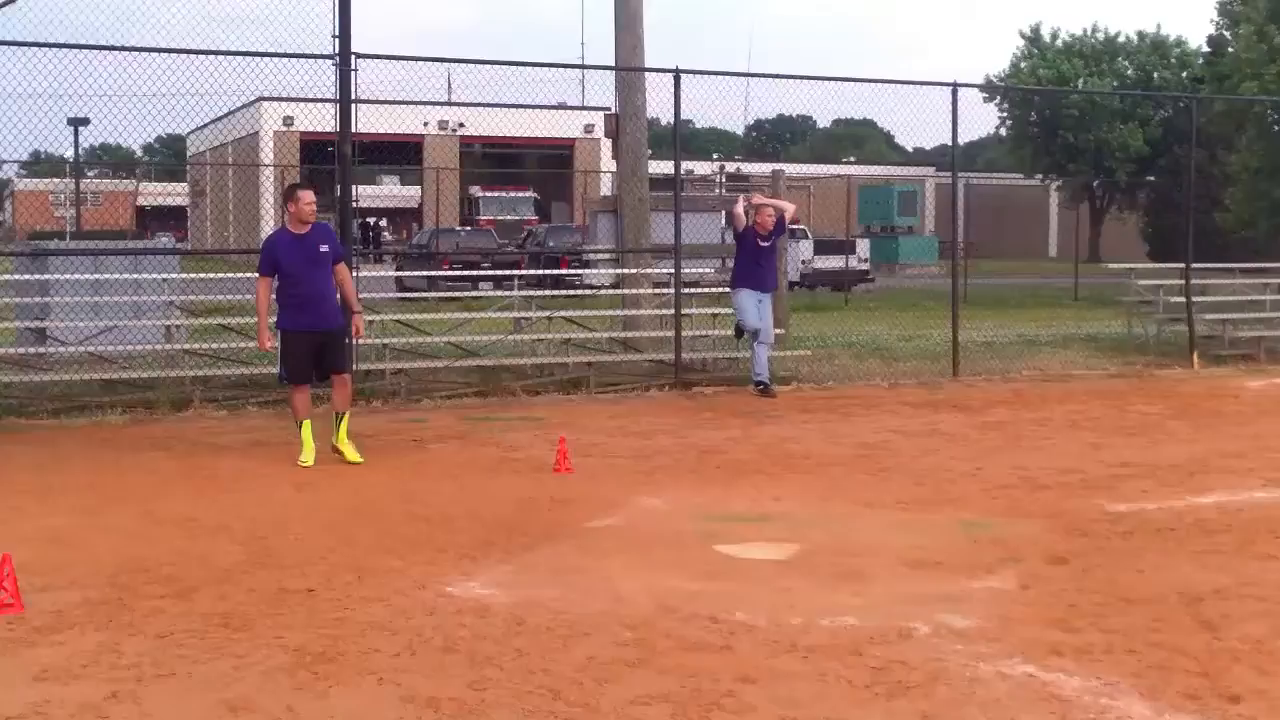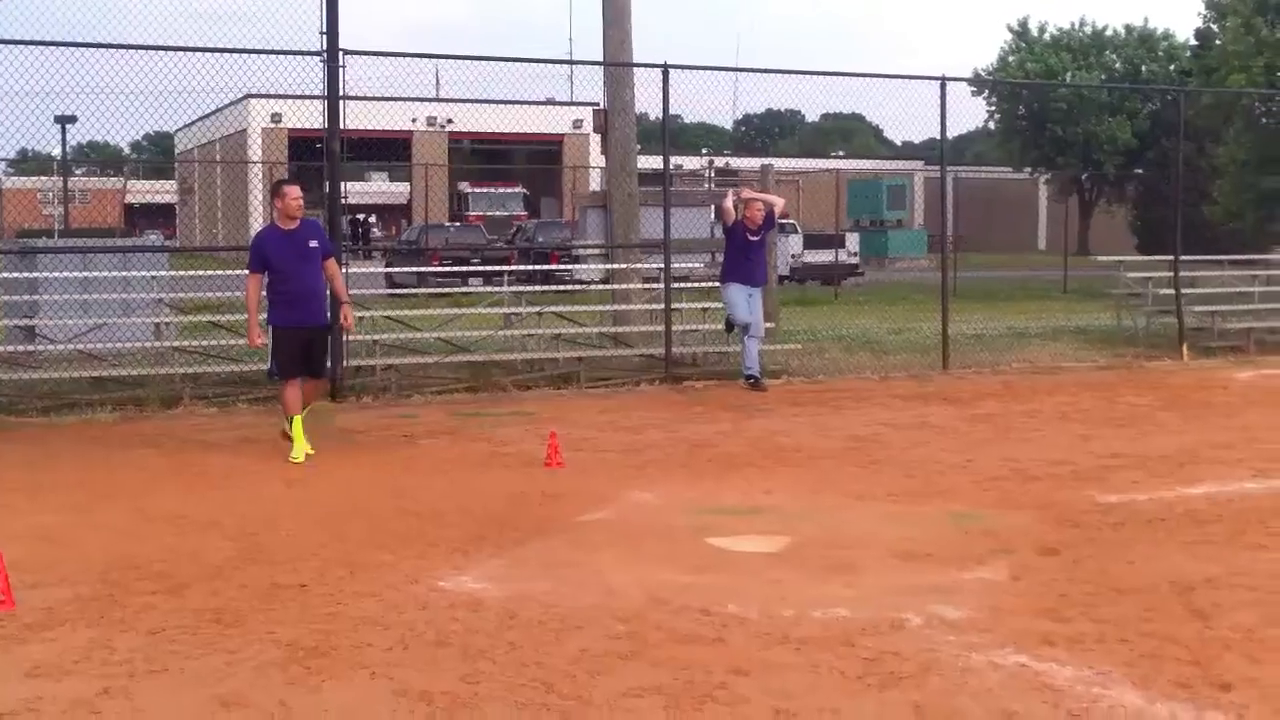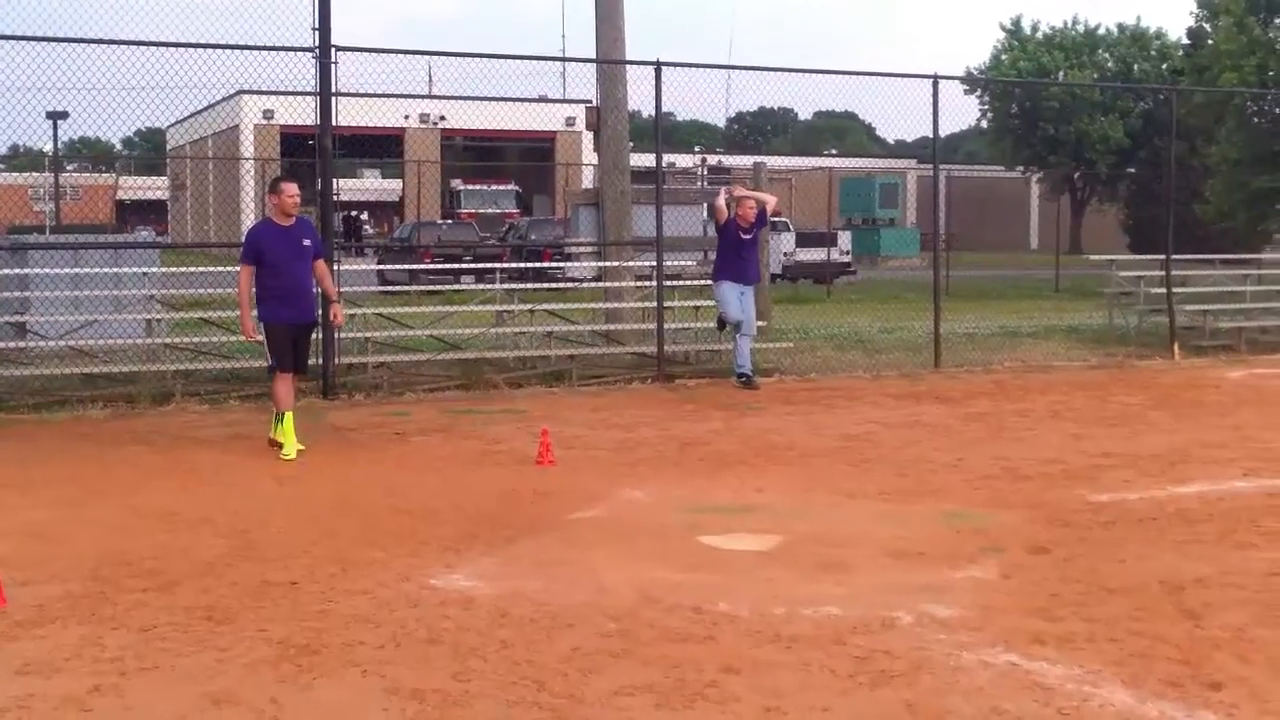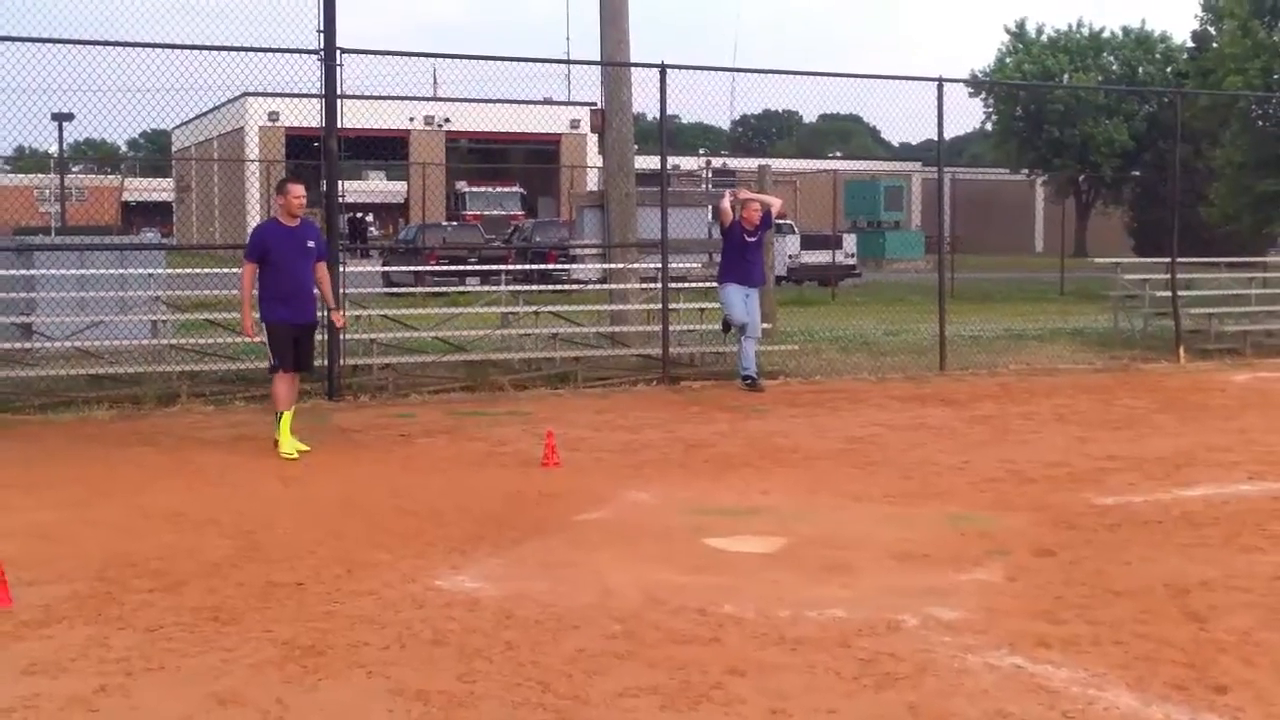
dt=0.4s
person 1, frame 1
left shoulder: (326, 234)
right shoulder: (275, 243)
left elbow: (342, 274)
right elbow: (263, 285)
left wrist: (356, 311)
right wrist: (262, 328)
left hip: (332, 324)
right hip: (294, 328)
left knee: (343, 377)
right knee: (299, 384)
left ankle: (341, 439)
right ankle: (307, 443)
person 1, frame 2
left shoulder: (315, 229)
right shoulder: (264, 239)
left elbow: (331, 268)
right elbow: (254, 282)
left wrist: (345, 302)
right wrist: (253, 324)
left hip: (318, 321)
right hip: (284, 323)
left knee: (316, 378)
right knee: (290, 379)
left ankle: (292, 426)
right ankle: (298, 438)
person 1, frame 3
left shoulder: (308, 229)
right shoulder: (259, 233)
left elbow: (320, 268)
right elbow: (246, 275)
left wrist: (334, 301)
right wrist: (245, 315)
left hip: (305, 317)
right hip: (274, 317)
left knee: (294, 374)
right knee: (282, 373)
left ankle: (277, 431)
right ankle: (288, 437)
person 1, frame 4
left shoulder: (312, 231)
right shoulder: (264, 232)
left elbow: (321, 272)
right elbow: (249, 272)
left wrist: (332, 307)
right wrist: (246, 313)
left hip: (306, 317)
right hip: (277, 317)
left knee: (295, 373)
right knee: (282, 372)
left ankle: (285, 432)
right ankle: (283, 435)
person 2, frame 1
left shoulder: (774, 232)
right shoulder: (746, 233)
left elbow: (791, 208)
right elbow: (737, 212)
left wrist: (763, 200)
right wrist: (741, 202)
left hip: (765, 293)
right hip: (743, 289)
left knee: (764, 338)
right knee: (753, 325)
left ankle: (760, 382)
right ankle: (742, 325)
person 2, frame 2
left shoulder: (763, 226)
right shoulder: (736, 227)
left elbow: (780, 202)
right elbow: (726, 206)
left wrist: (752, 194)
right wrist: (730, 196)
left hip: (755, 287)
right hip: (733, 284)
left knee: (755, 332)
right knee: (743, 319)
left ankle: (751, 375)
right ankle: (732, 319)
person 2, frame 3
left shoulder: (756, 225)
right shoulder: (728, 225)
left elbow: (772, 200)
right elbow: (719, 205)
left wrist: (745, 193)
right wrist: (723, 194)
left hip: (748, 285)
right hip: (726, 282)
left knee: (746, 330)
right knee: (735, 317)
left ankle: (743, 373)
right ankle: (724, 317)
person 2, frame 4
left shoulder: (760, 227)
right shoulder: (733, 228)
left elbow: (777, 203)
right elbow: (724, 207)
left wrist: (750, 195)
right wrist: (728, 197)
left hip: (752, 287)
right hip: (731, 284)
left knee: (752, 332)
right knee: (740, 319)
left ankle: (748, 376)
right ankle: (729, 319)
